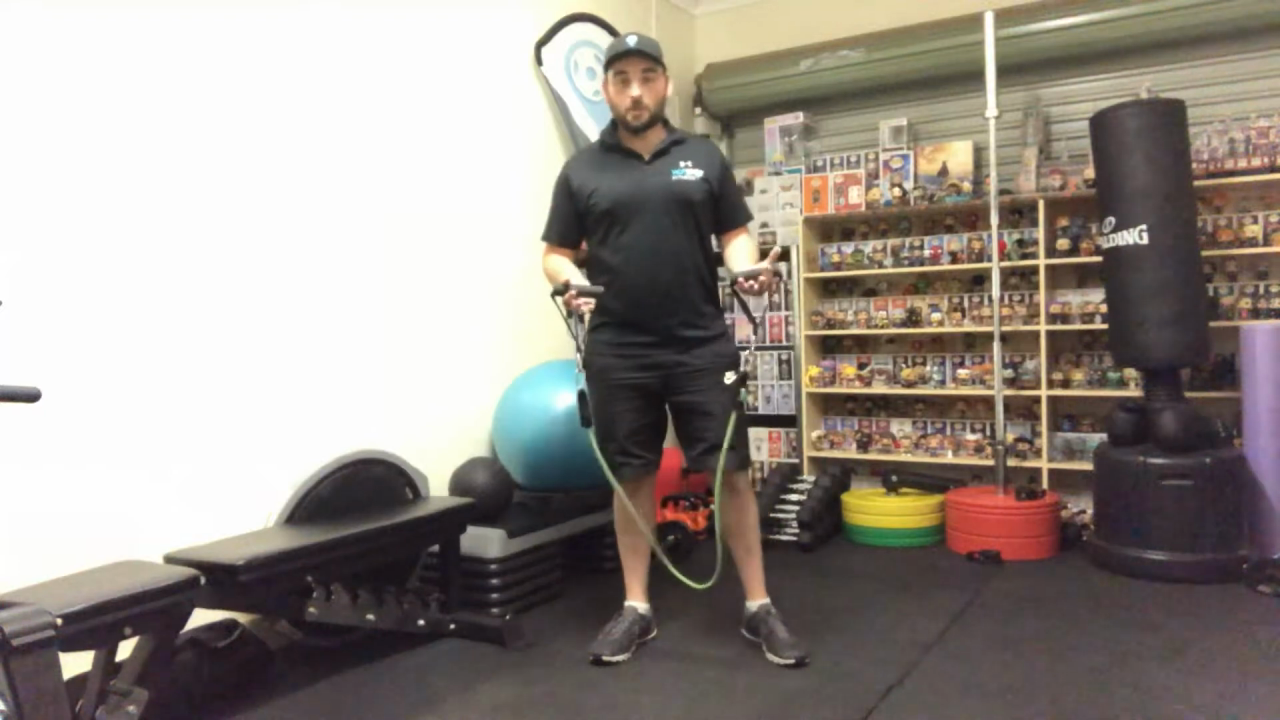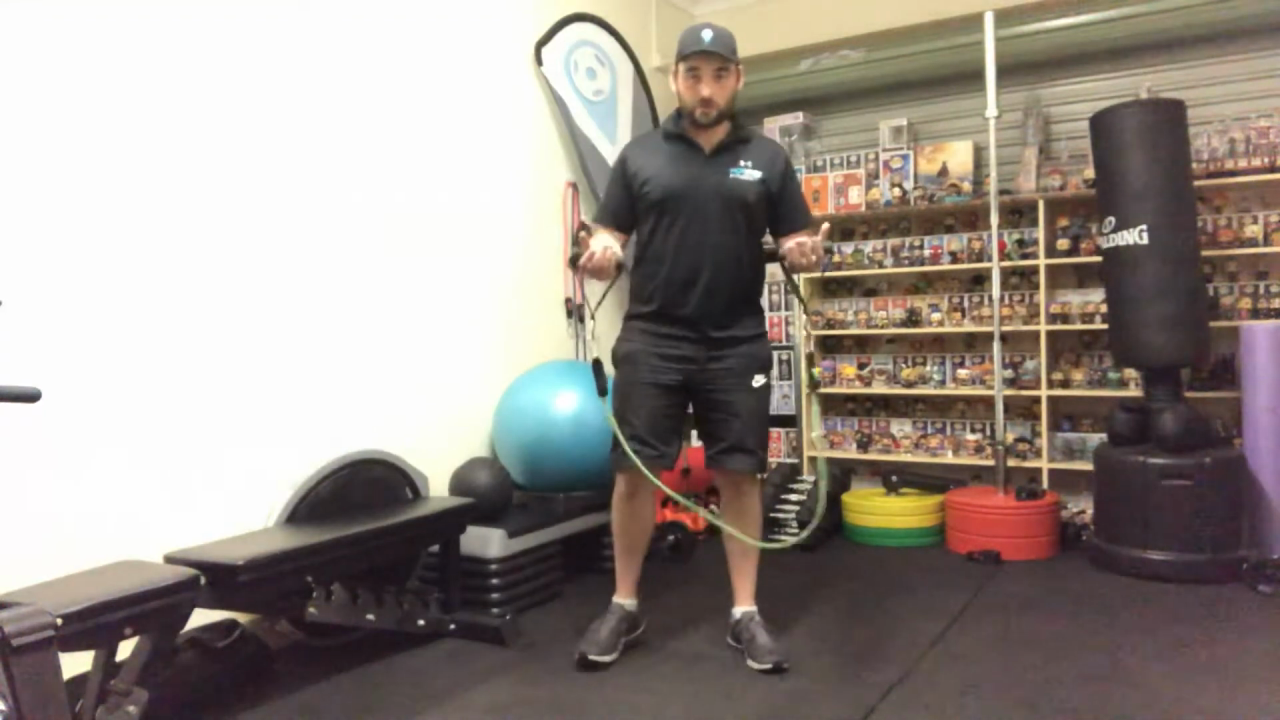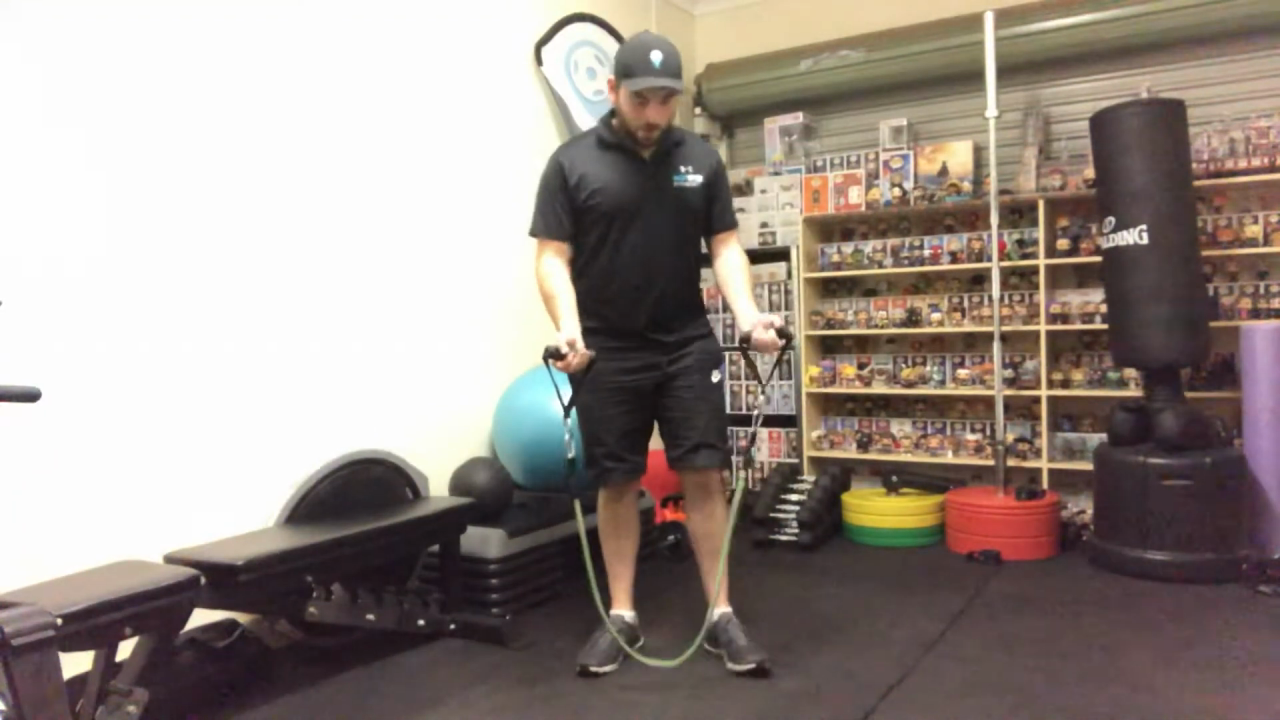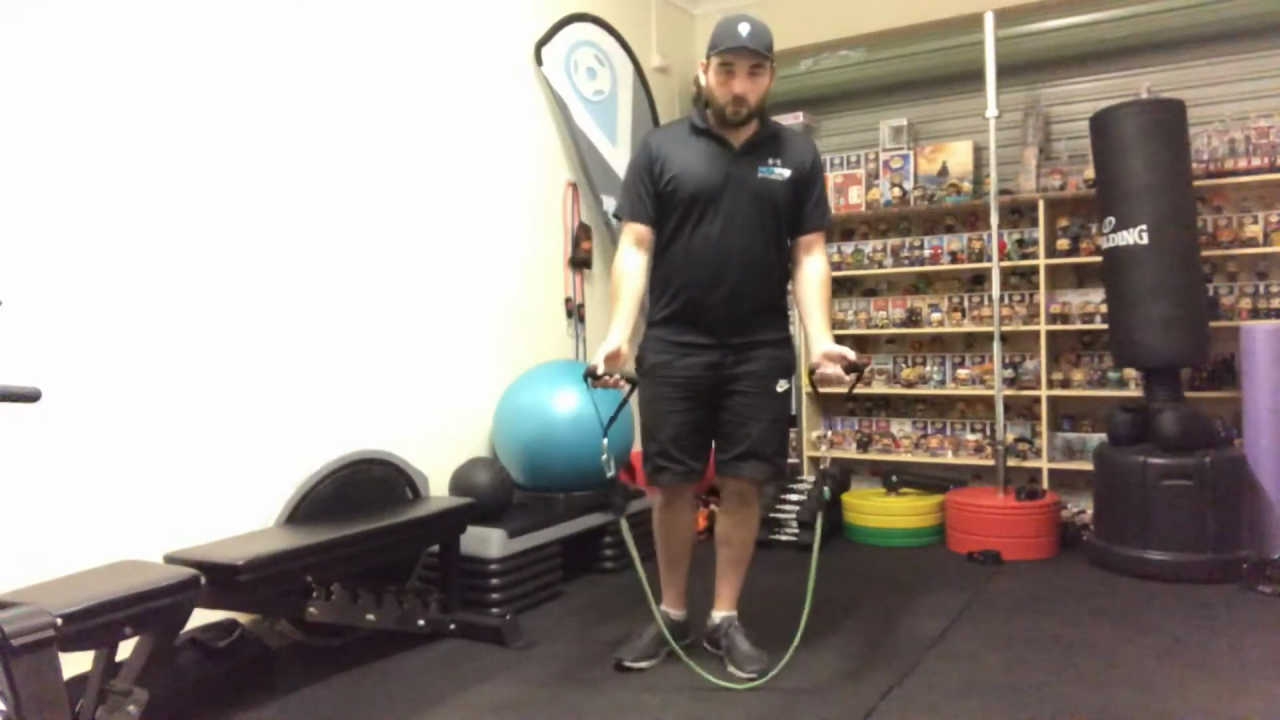
dt=1s
person 1, frame 1
left shoulder: (704, 158)
right shoulder: (581, 170)
left elbow: (735, 235)
right elbow: (557, 255)
left wrist: (748, 269)
right wrist: (567, 286)
left hip: (702, 343)
right hip: (618, 352)
left knee: (729, 471)
right knee: (632, 476)
left ankle: (759, 607)
right ankle: (637, 608)
person 1, frame 2
left shoulder: (767, 158)
right shoulder: (640, 155)
left elbow: (793, 237)
right elbow: (610, 233)
left wrist: (803, 254)
right wrist: (601, 256)
left hip: (737, 343)
right hip: (652, 339)
left knee: (739, 474)
right knee: (636, 471)
left ankle: (745, 614)
right ankle: (624, 606)
person 1, frame 3
left shoulder: (700, 158)
right shoulder: (572, 162)
left elbow: (724, 246)
right elbow: (552, 256)
left wrist: (747, 314)
right wrist: (568, 327)
left hip: (688, 346)
right hip: (608, 353)
left knee: (703, 476)
right knee: (617, 482)
left ankle: (720, 616)
right ankle: (621, 617)
person 1, frame 4
left shoulder: (796, 155)
right shoulder: (661, 149)
left elbow: (809, 255)
right elbow: (635, 247)
left wrist: (820, 340)
right wrist: (619, 333)
left hip: (760, 350)
right hip: (675, 347)
left knee: (742, 484)
right knee: (671, 483)
left ankle: (725, 620)
right ankle: (671, 614)
